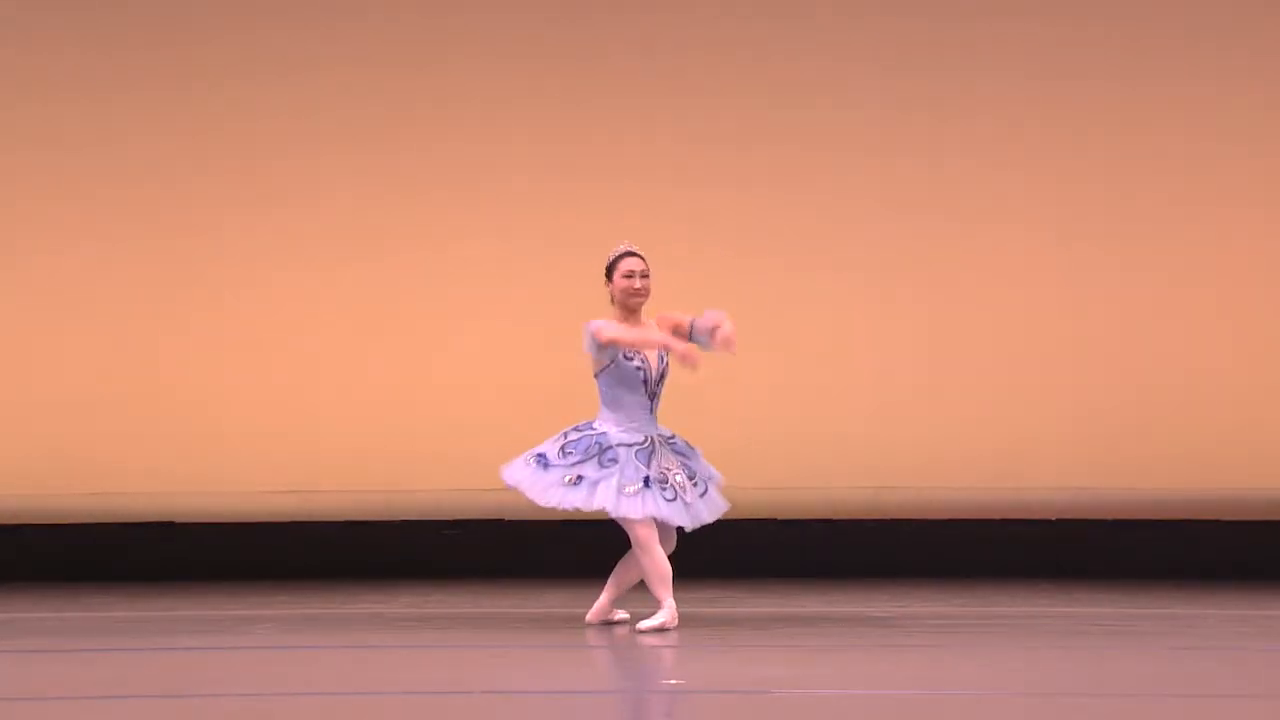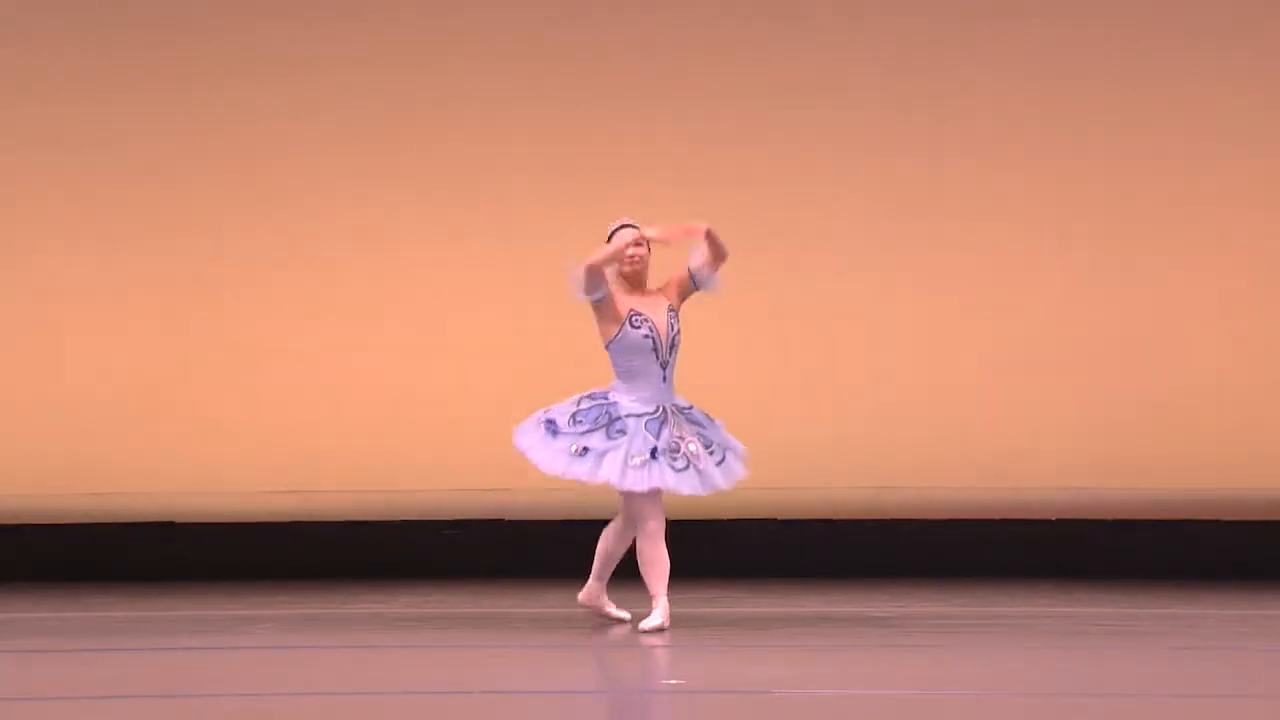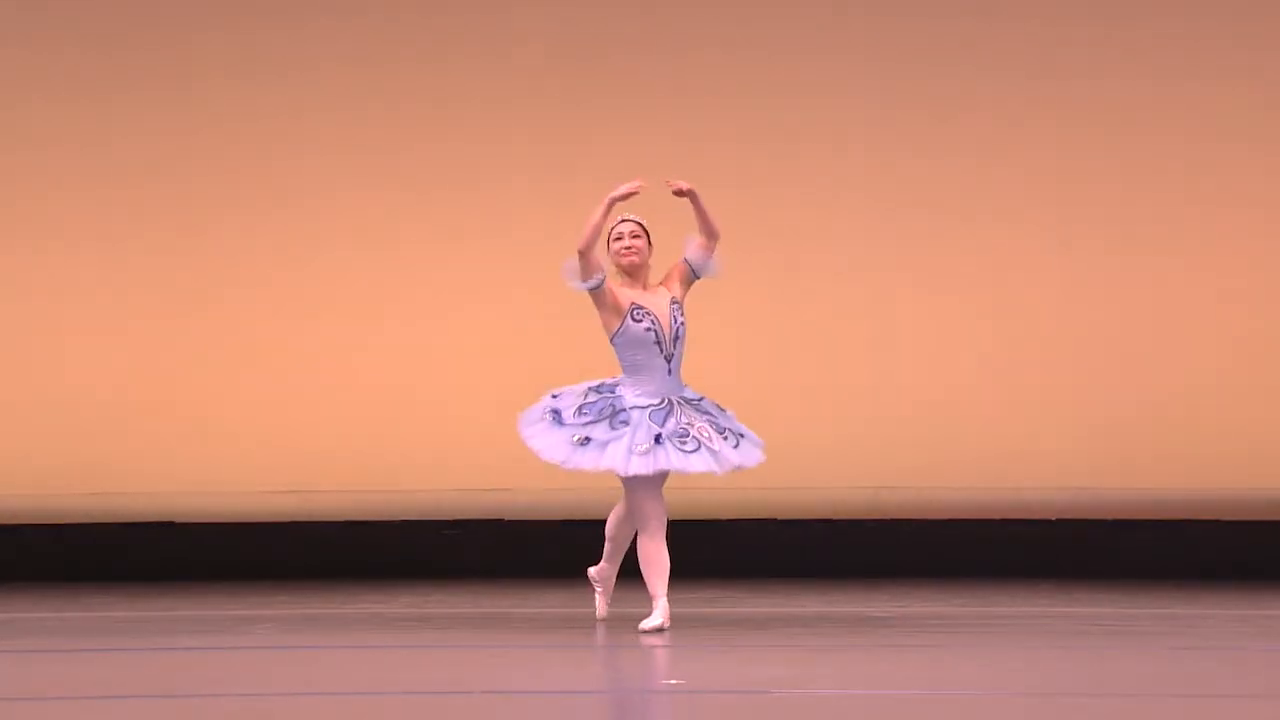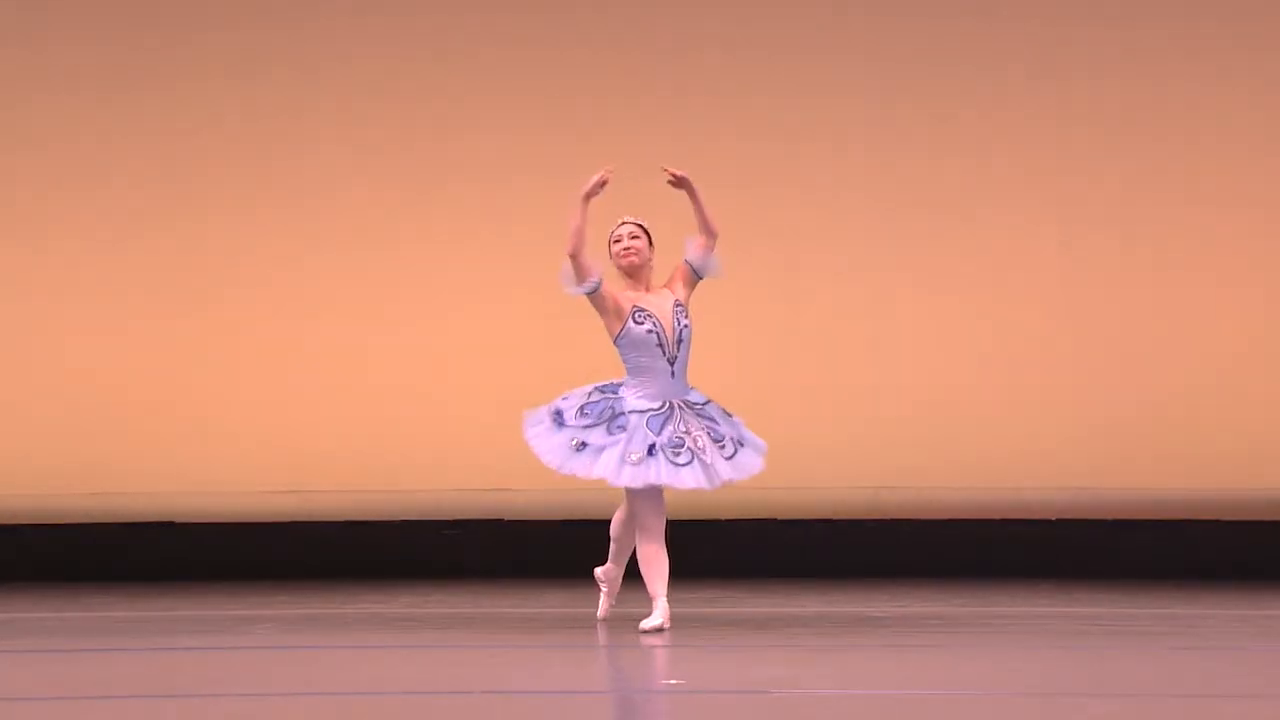
dt=0.2s
person 1, frame 1
left shoulder: (665, 327)
right shoulder: (605, 330)
left elbow: (713, 323)
right elbow: (609, 335)
left wrist: (724, 328)
right wrist: (667, 342)
left hip: (653, 446)
right hip: (614, 447)
left knee: (663, 540)
right knee: (645, 534)
left ankle: (602, 607)
right ankle: (668, 606)
person 1, frame 2
left shoulder: (669, 296)
right shoulder: (609, 304)
left elbow: (716, 258)
right elbow: (591, 266)
left wrist: (707, 233)
right wrist: (642, 230)
left hip: (668, 418)
right hip: (626, 420)
left knee: (634, 514)
right knee: (649, 516)
left ankle: (594, 591)
right ankle: (660, 605)
person 1, frame 3
left shoulder: (672, 289)
right shoulder: (611, 297)
left elbow: (710, 240)
right elbow: (584, 251)
left wrist: (694, 200)
right wrist: (610, 203)
left hip: (676, 410)
right hip: (634, 412)
left knee: (637, 502)
right knee: (650, 510)
left ankle: (604, 573)
right ankle: (660, 605)
person 1, frame 4
left shoulder: (677, 291)
right shoulder: (613, 302)
left elbow: (708, 238)
right elbow: (574, 254)
left wrist: (690, 191)
right wrist: (586, 200)
left hip: (680, 414)
right hip: (638, 416)
left knee: (639, 504)
right knee: (649, 512)
left ankle: (611, 573)
right ankle: (660, 605)
